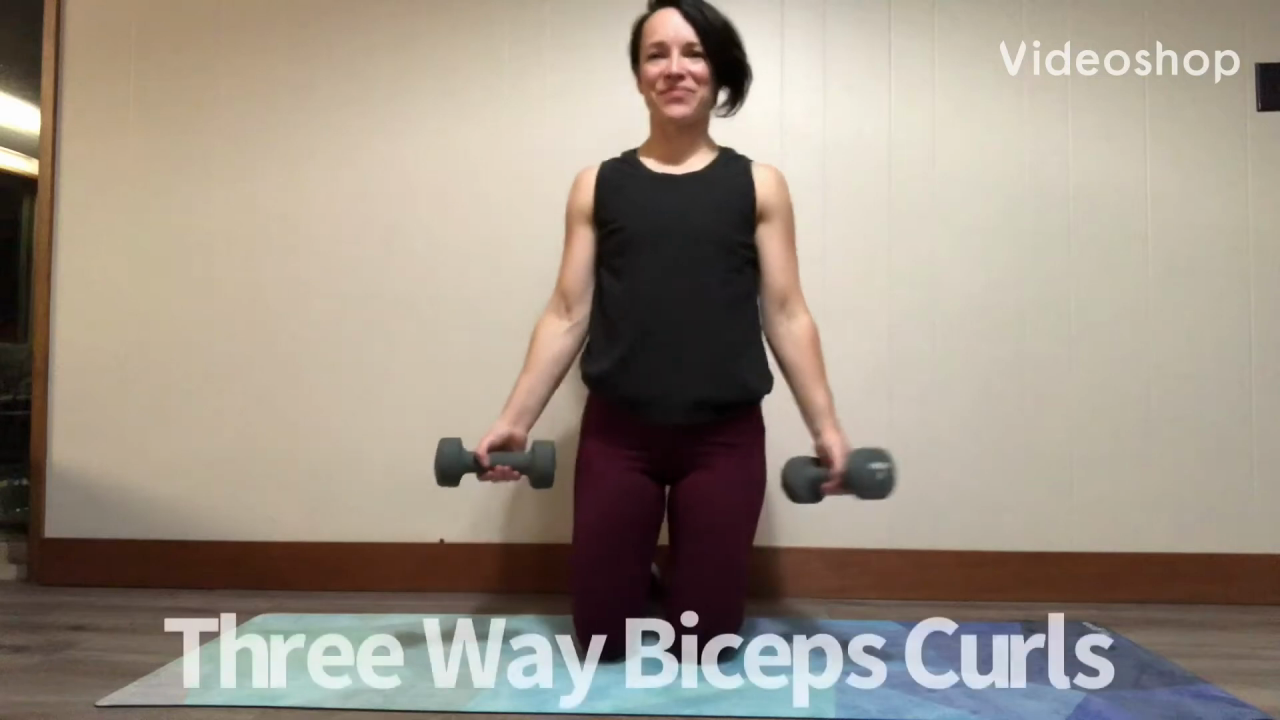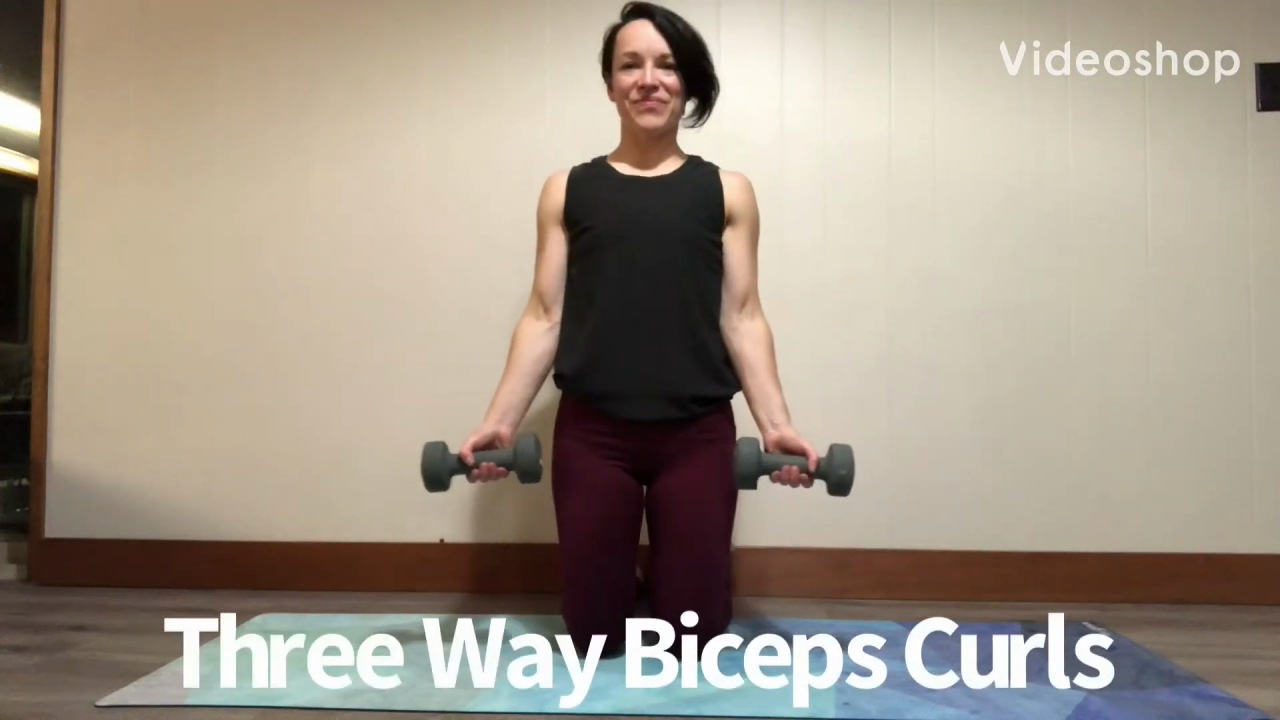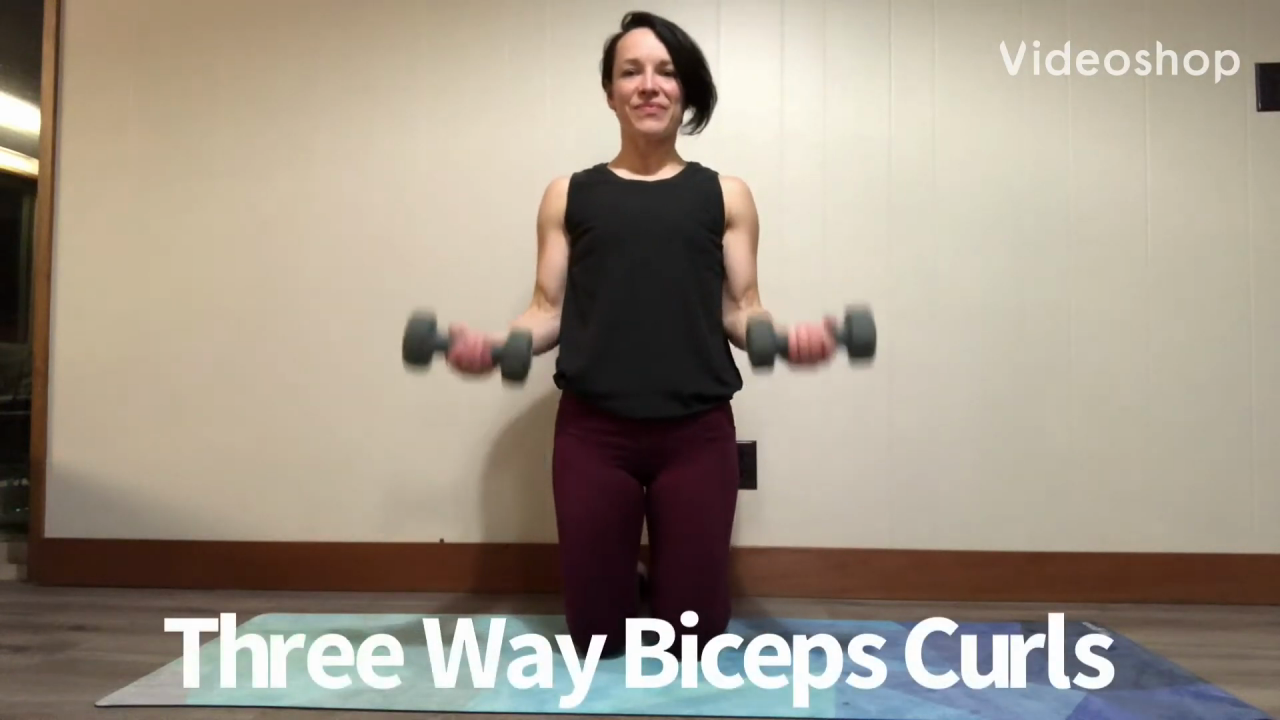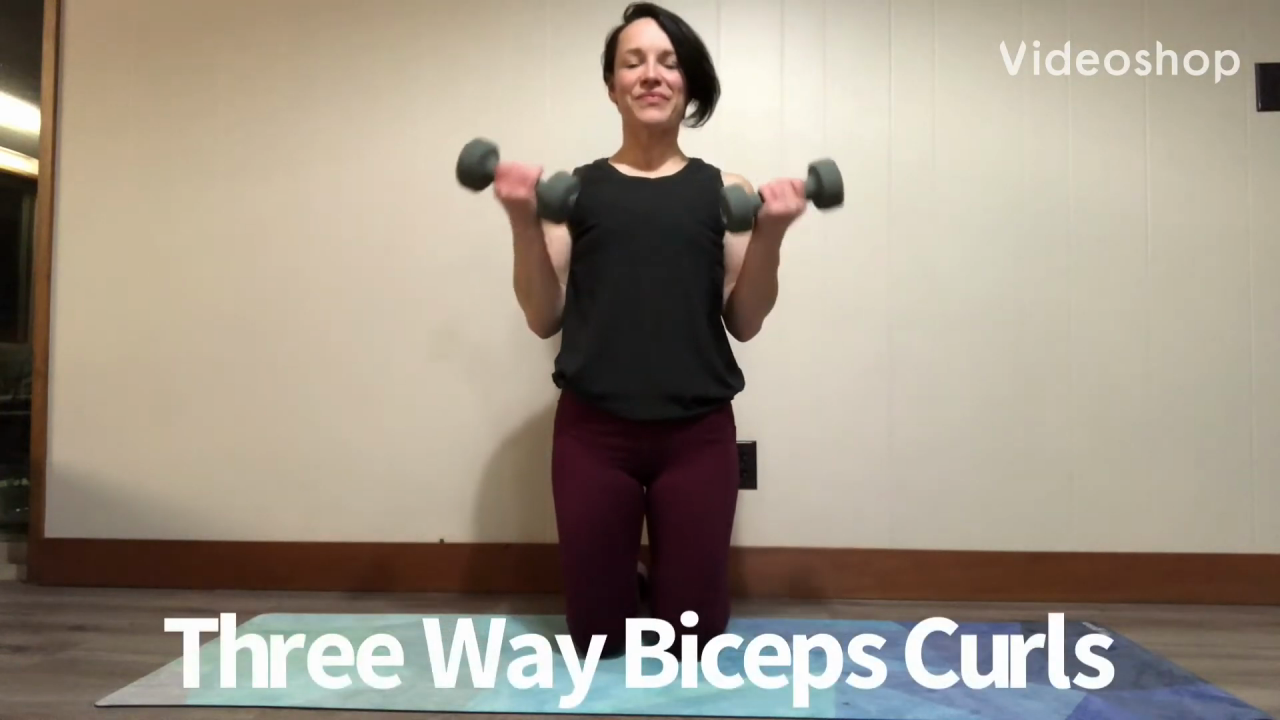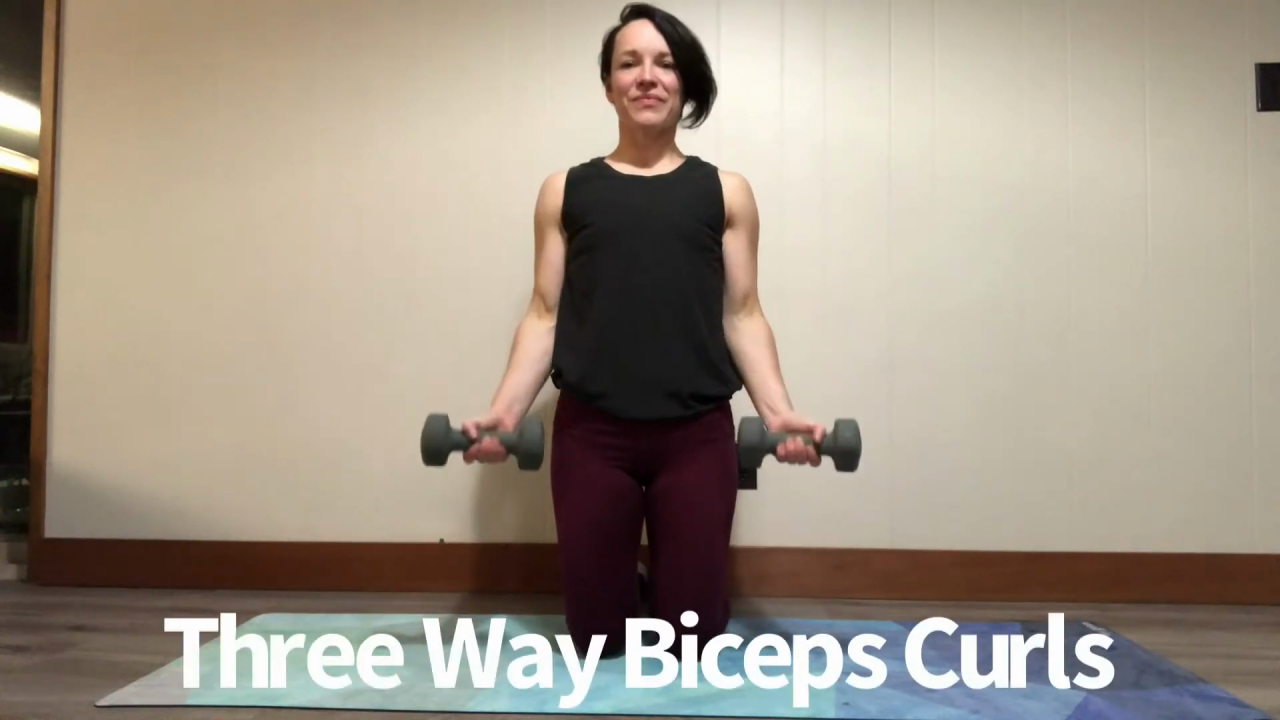
dt=1s
person 1, frame 1
left shoulder: (759, 186)
right shoulder: (597, 186)
left elbow: (786, 315)
right elbow: (567, 315)
left wrist: (825, 429)
right wrist: (514, 421)
left hip: (725, 435)
right hip: (616, 432)
left knee: (705, 635)
right knee: (603, 633)
left ankle: (679, 579)
right ankle: (639, 581)
person 1, frame 2
left shoulder: (727, 191)
right shoulder: (567, 190)
left elbow: (742, 316)
right elbow: (544, 316)
left wrist: (776, 425)
right wrist: (500, 422)
left hip: (698, 435)
right hip: (592, 434)
left knee: (695, 632)
right knee: (594, 632)
left ankle: (666, 581)
right ankle: (631, 583)
person 1, frame 3
left shoulder: (726, 194)
right shoulder: (568, 195)
left elbow: (738, 315)
right elbow: (549, 314)
left wrist: (787, 339)
right wrist: (495, 345)
left hip: (698, 431)
right hip: (592, 430)
left knee: (694, 632)
right knee: (596, 632)
left ankle: (662, 580)
right ankle: (630, 581)
person 1, frame 4
left shoulder: (726, 190)
right shoulder: (570, 189)
left elbow: (744, 323)
right elbow: (545, 318)
left wrist: (769, 240)
right wrist: (523, 226)
left hip: (698, 433)
right hip: (592, 431)
left knee: (694, 634)
right knee: (597, 635)
left ankle: (660, 580)
right ankle: (627, 584)
person 1, frame 5
left shoulder: (725, 192)
right shoulder: (565, 190)
left elbow: (742, 315)
right elbow: (545, 315)
left wrist: (778, 412)
right wrist: (505, 410)
left hip: (697, 434)
right hip: (590, 432)
left knee: (694, 633)
right knee: (595, 634)
left ankle: (660, 585)
right ankle: (629, 587)
